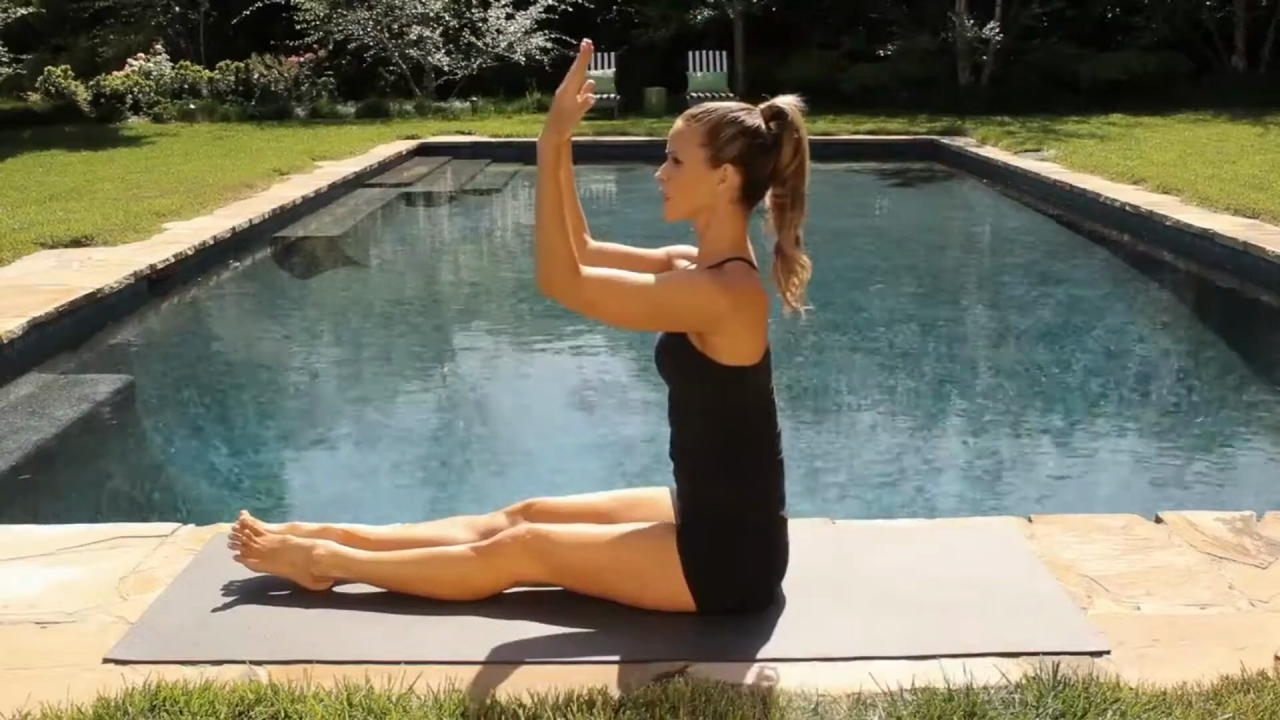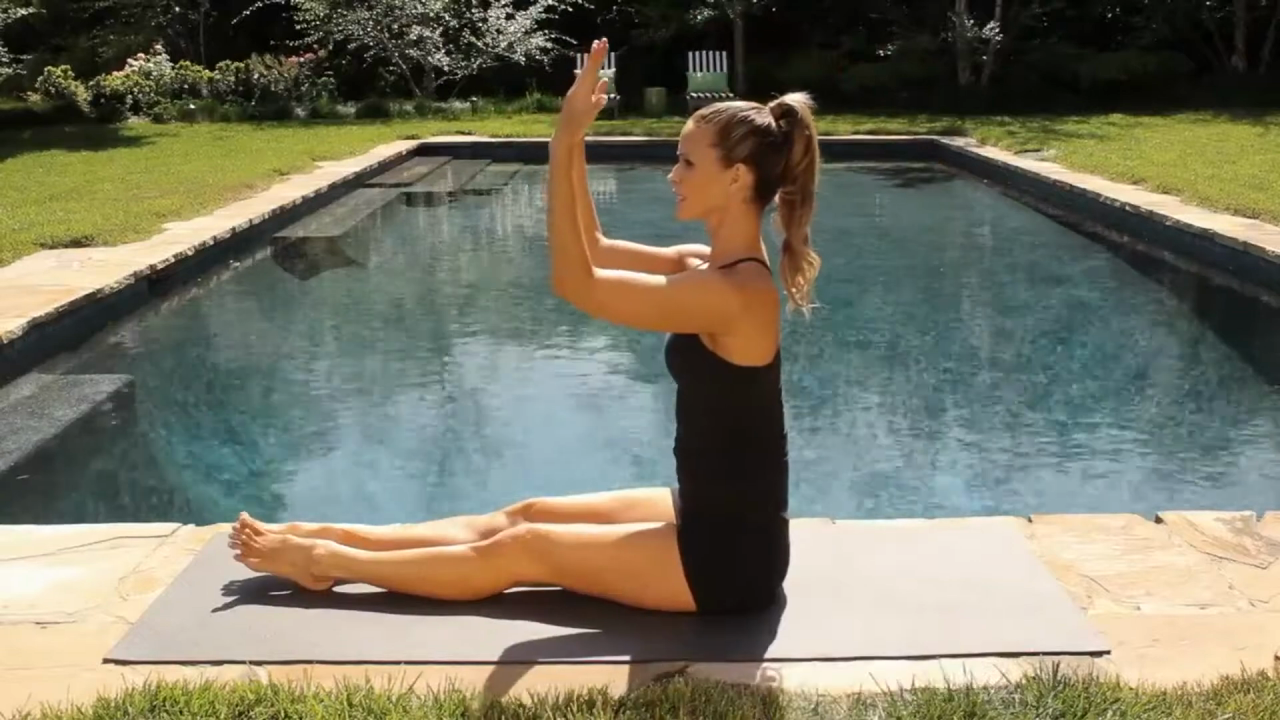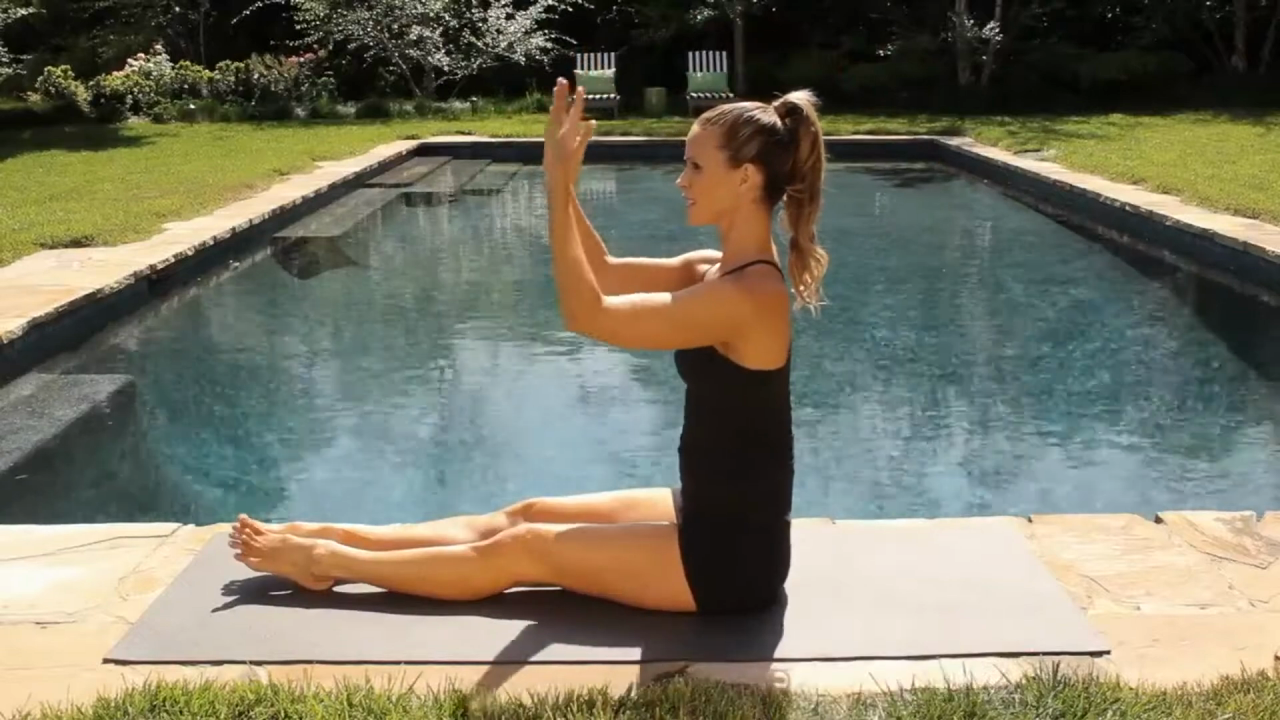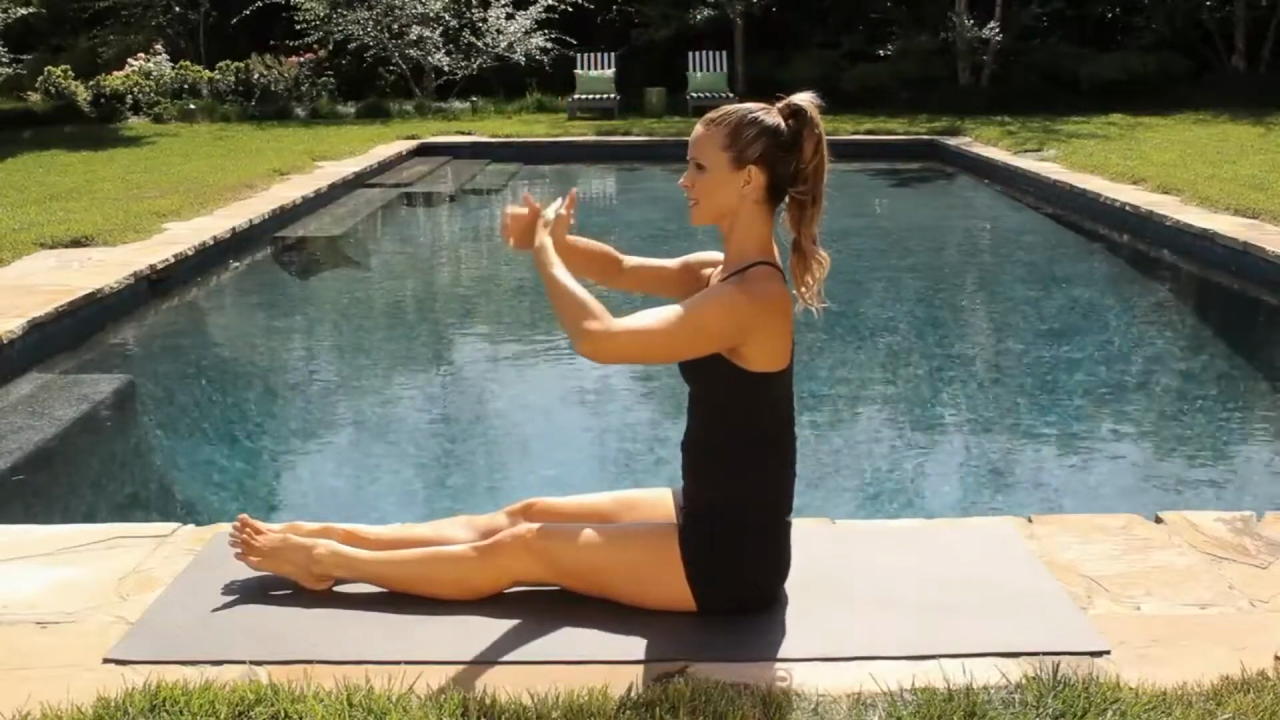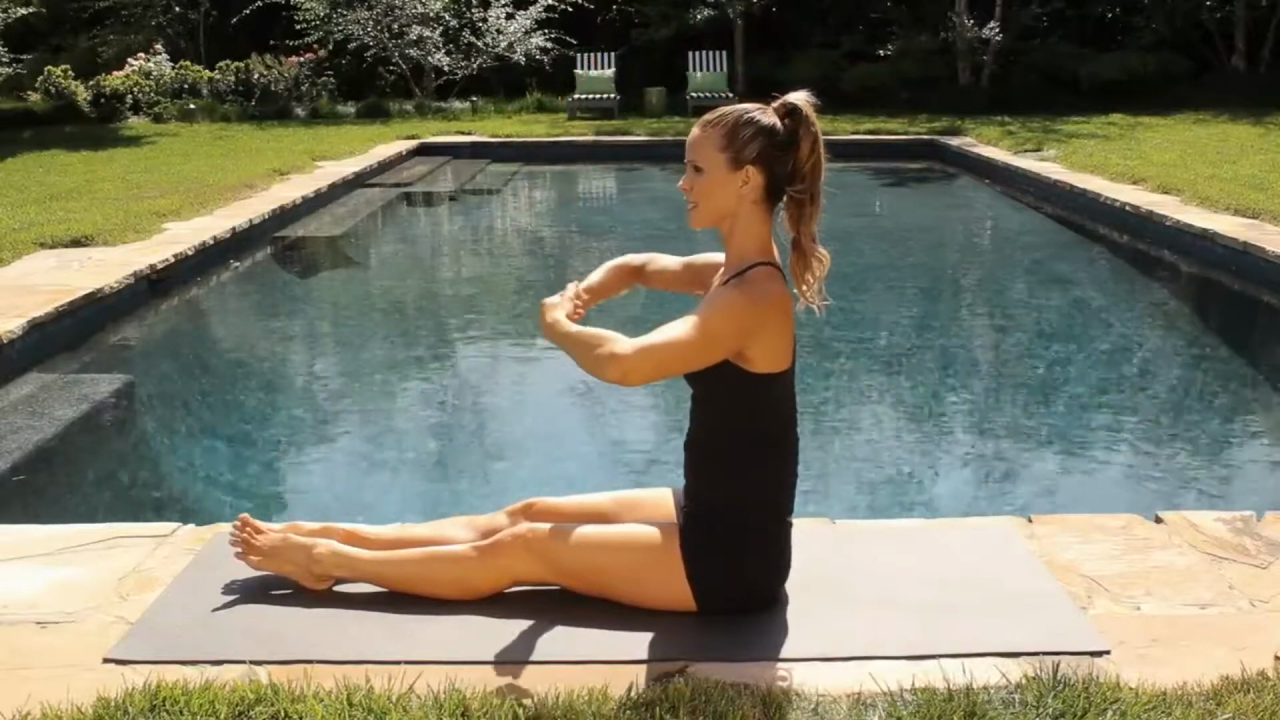
dt=0.5s
person 1, frame 1
left shoulder: (722, 295)
right shoulder: (703, 265)
left elbow: (563, 282)
right elbow: (583, 255)
left wrist: (550, 149)
right wrist: (559, 146)
left hip: (728, 553)
right hip: (708, 519)
left knee: (518, 551)
right knee: (523, 517)
left ankle: (325, 562)
right ankle: (326, 537)
person 1, frame 2
left shoulder: (733, 293)
right shoulder: (712, 266)
left elbow: (576, 282)
right elbow: (595, 250)
left wrist: (565, 145)
right wrist: (570, 143)
left hip: (729, 552)
right hip: (709, 519)
left knee: (519, 550)
right knee: (525, 517)
left ankle: (326, 563)
right ankle: (329, 537)
person 1, frame 3
left shoulder: (745, 296)
right shoulder: (724, 270)
left elbow: (588, 314)
right elbow: (606, 272)
left wrist: (558, 190)
right wrist: (561, 183)
left hip: (732, 553)
right hip: (710, 517)
left knee: (521, 551)
right knee: (525, 516)
left ankle: (328, 563)
right ankle: (332, 538)
person 1, frame 4
left shoulder: (749, 296)
right shoulder: (729, 272)
left elbow: (598, 338)
right elbow: (622, 269)
left wrist: (545, 251)
right wrist: (547, 239)
left hip: (732, 554)
right hip: (710, 515)
left knee: (520, 548)
right knee: (528, 514)
left ankle: (330, 561)
right ankle: (334, 536)
person 1, frame 5
left shoulder: (752, 297)
right shoulder: (734, 271)
left elbow: (622, 363)
right elbow: (640, 266)
left wrist: (557, 325)
right wrist: (582, 294)
left hip: (732, 554)
right hip: (712, 515)
left knee: (521, 549)
right knee: (527, 514)
left ankle: (328, 561)
right ankle: (335, 537)
